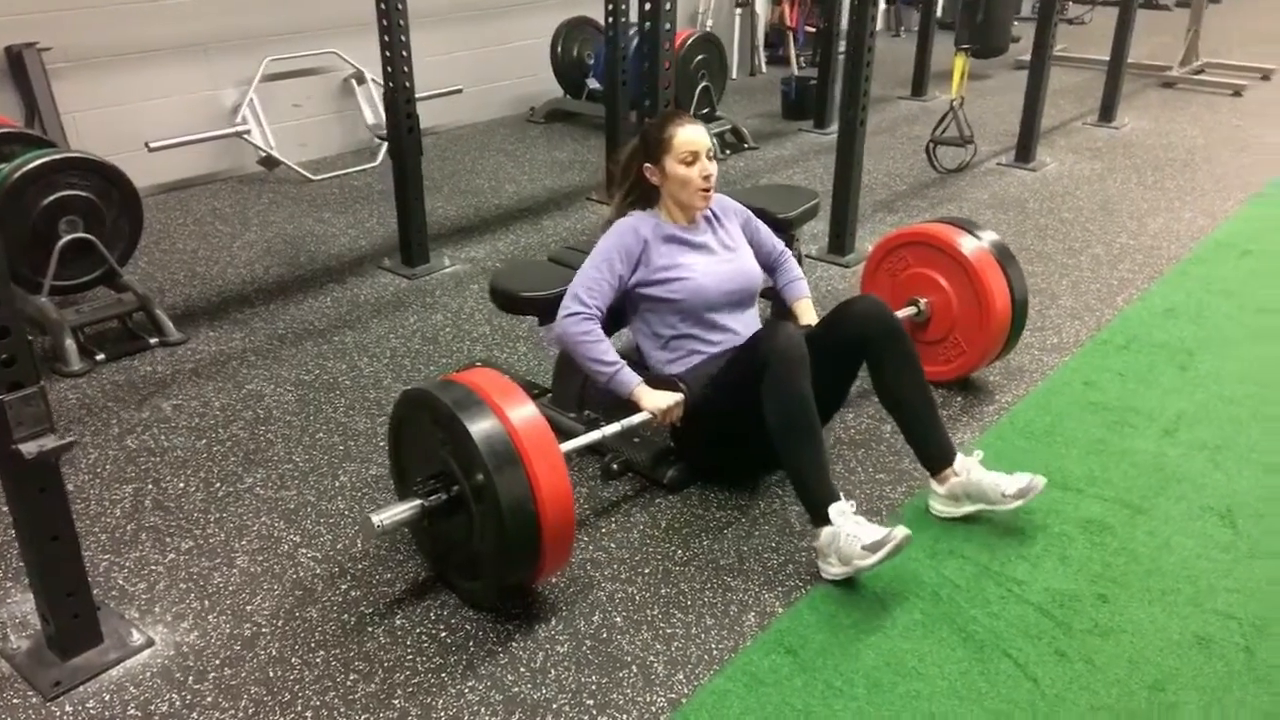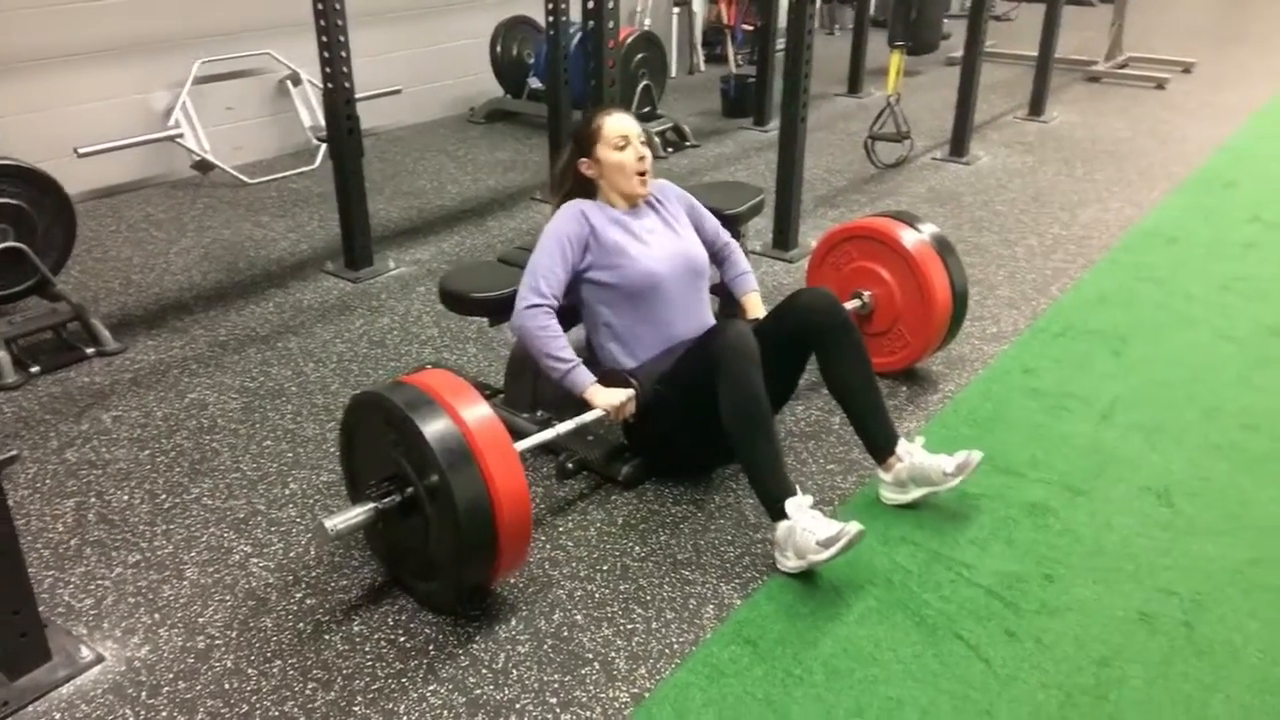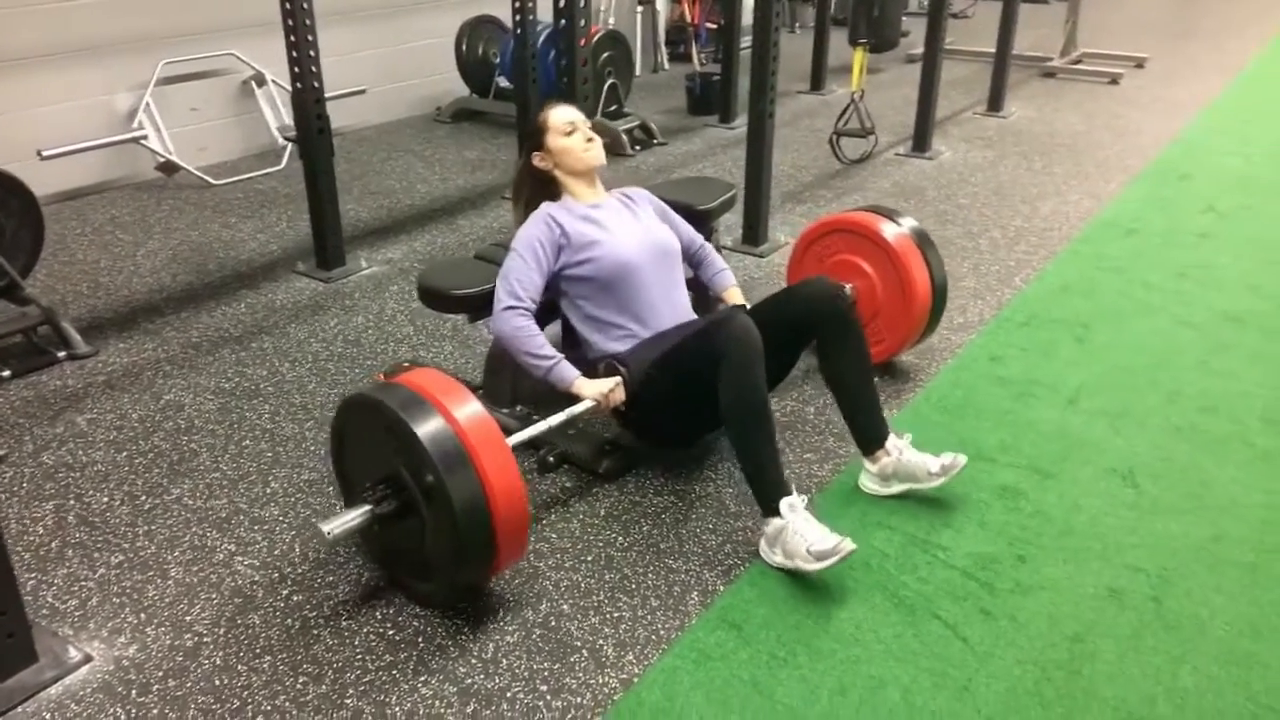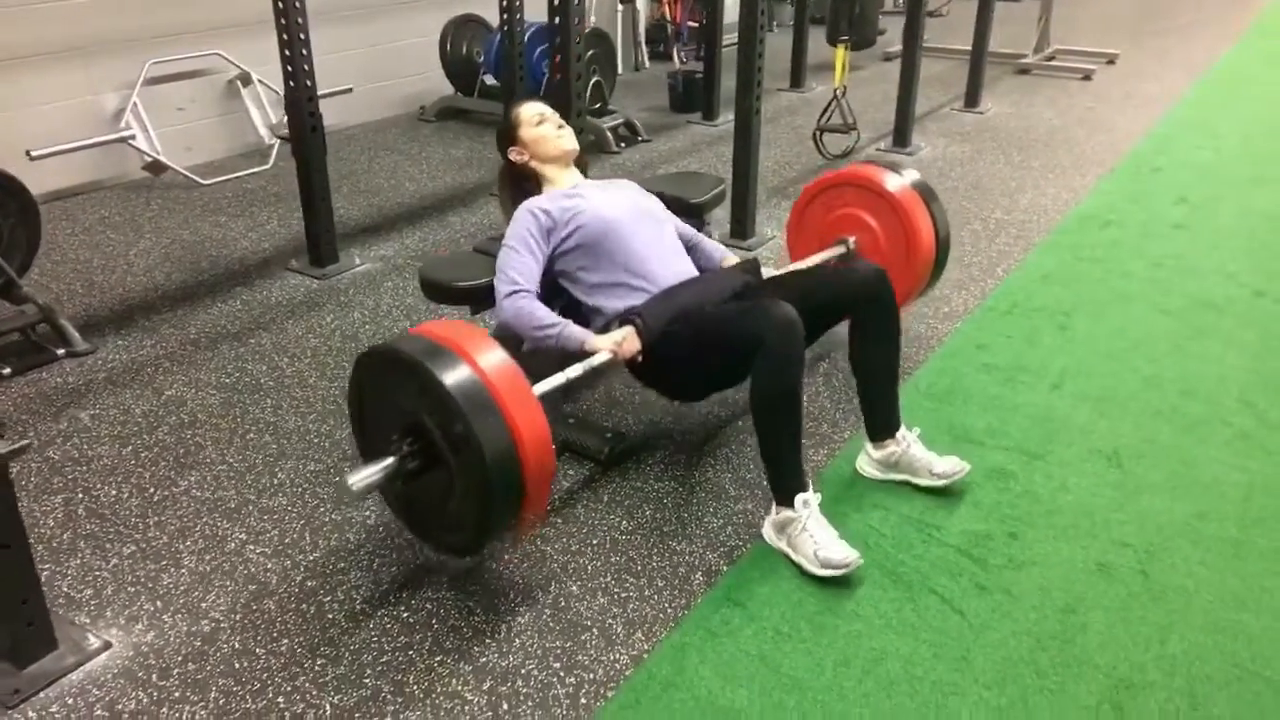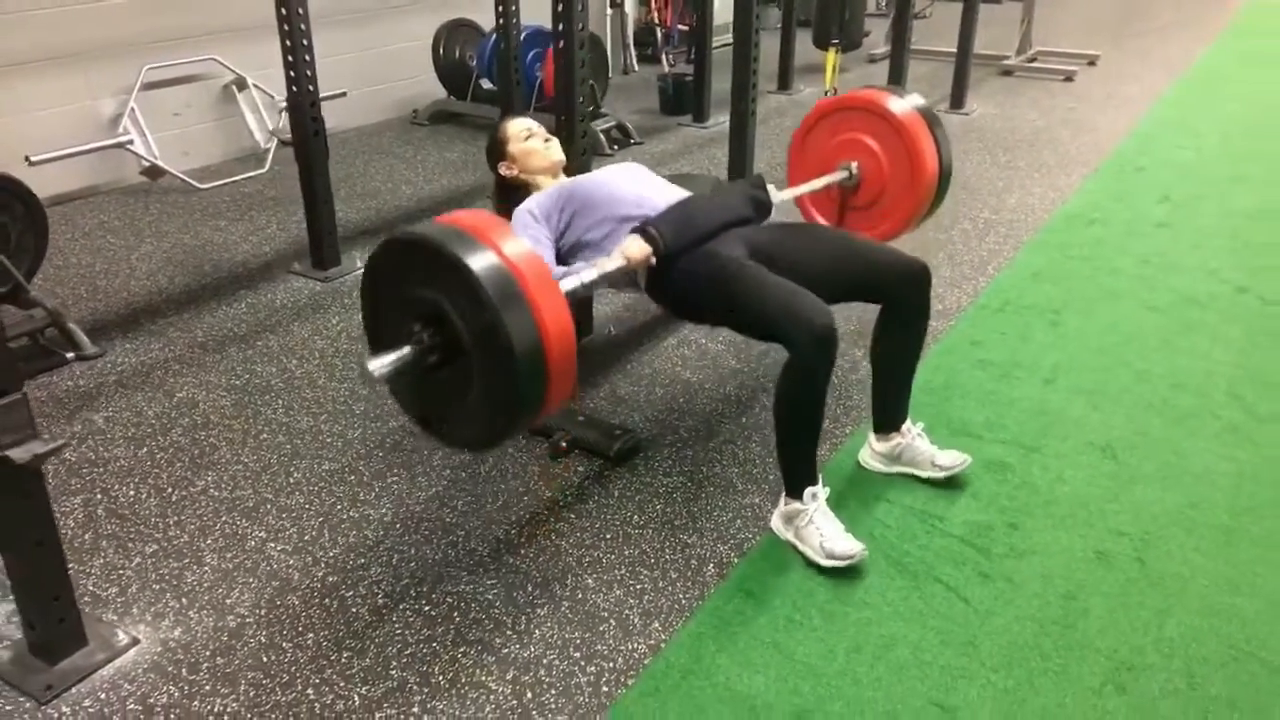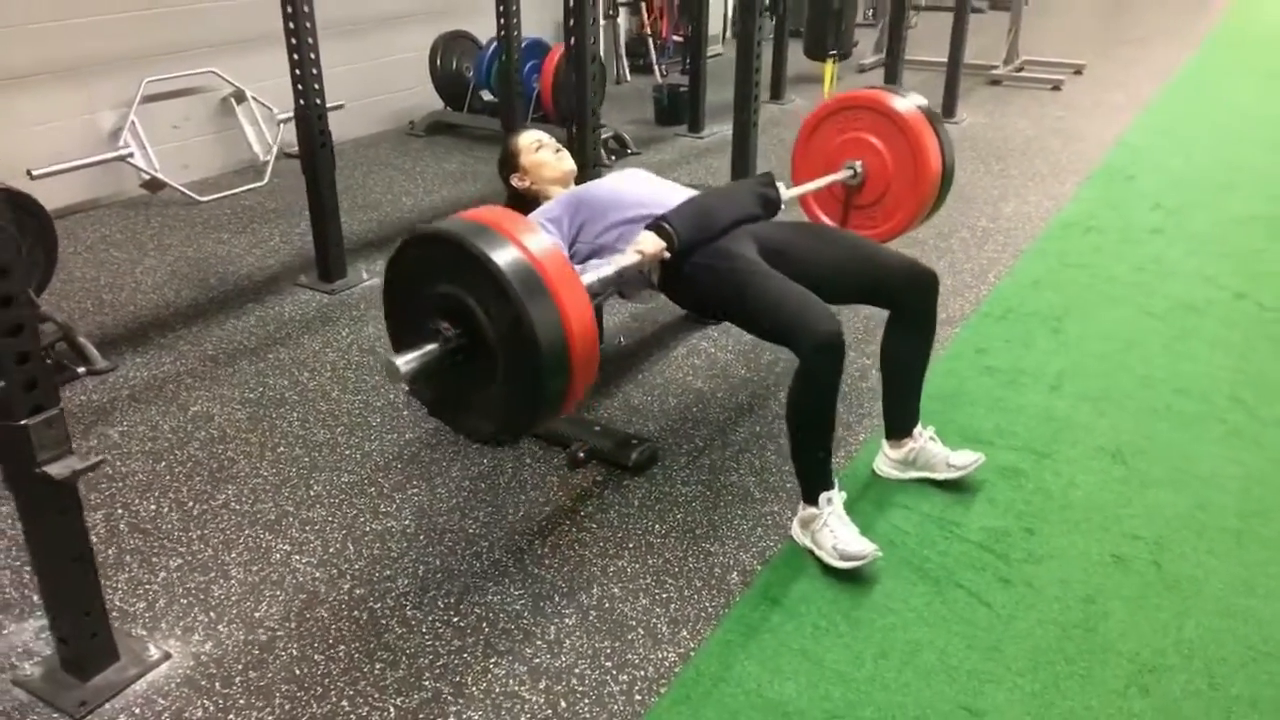
dt=0.4s
person 1, frame 1
left shoulder: (724, 212)
right shoulder: (634, 235)
left elbow: (780, 258)
right elbow: (572, 321)
left wrist: (812, 324)
right wrist: (641, 392)
left hip: (773, 393)
right hip: (705, 414)
left knee: (866, 314)
right knee: (778, 338)
left ankle: (950, 476)
right ankle: (833, 530)
person 1, frame 2
left shoulder: (666, 197)
right shoulder: (578, 219)
left elbow: (726, 250)
right elbow: (530, 314)
left wrist: (759, 318)
right wrist: (591, 389)
left hip: (723, 382)
right hip: (656, 408)
left knee: (815, 305)
right knee: (731, 337)
left ankle: (897, 463)
right ankle: (791, 524)
person 1, frame 3
left shoulder: (637, 201)
right shoulder: (550, 224)
left elbow: (699, 251)
right elbow: (508, 316)
left wrist: (738, 305)
right wrist: (578, 382)
left hip: (704, 364)
right hip: (644, 387)
left knee: (820, 296)
right knee: (733, 331)
left ankle: (883, 457)
right ankle: (781, 523)
person 1, frame 4
left shoulder: (620, 188)
right shoulder: (536, 214)
left elbow: (686, 235)
right elbow: (513, 302)
left wrist: (734, 264)
right wrist: (593, 339)
left hip: (711, 302)
right hip: (657, 340)
left knee: (867, 280)
right knee: (779, 323)
left ankle: (887, 447)
right ankle: (790, 513)
person 1, frame 5
left shoulder: (619, 171)
right shoulder: (535, 211)
left wrist: (757, 194)
right wrist: (610, 257)
left hip: (740, 232)
right hip: (684, 262)
left knee: (908, 277)
right knee: (813, 327)
left ankle: (891, 439)
right ankle: (800, 505)
person 1, frame 6
left shoulder: (622, 179)
right shoulder: (546, 220)
left wrist: (763, 190)
right wrist: (627, 256)
left hip: (751, 229)
right hip: (699, 256)
left knee: (915, 282)
right knee: (821, 336)
left ankle: (904, 445)
right ankle: (817, 510)
